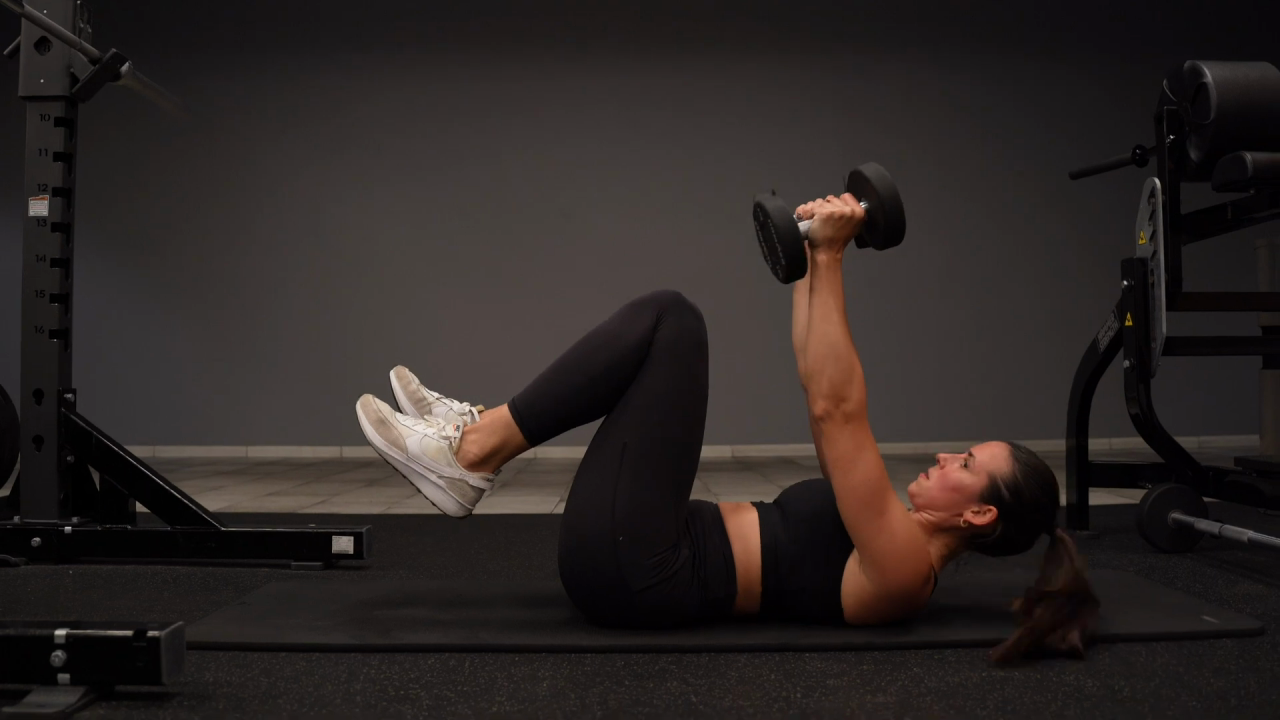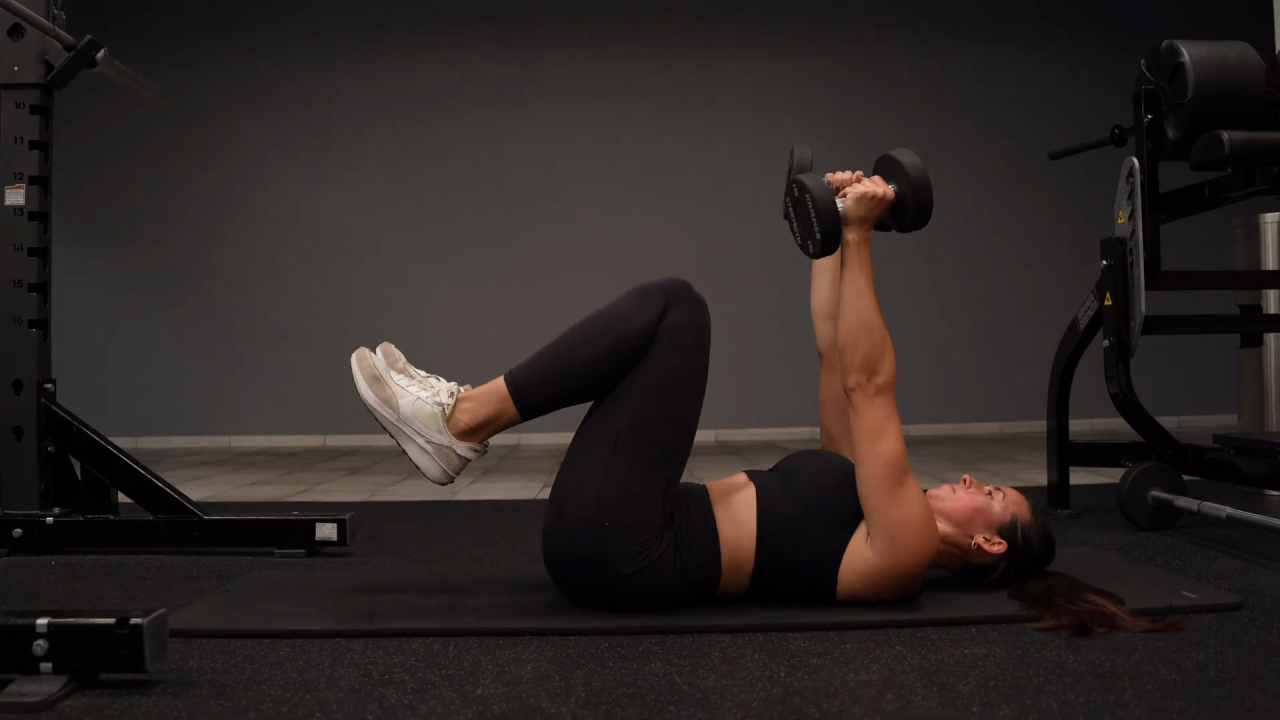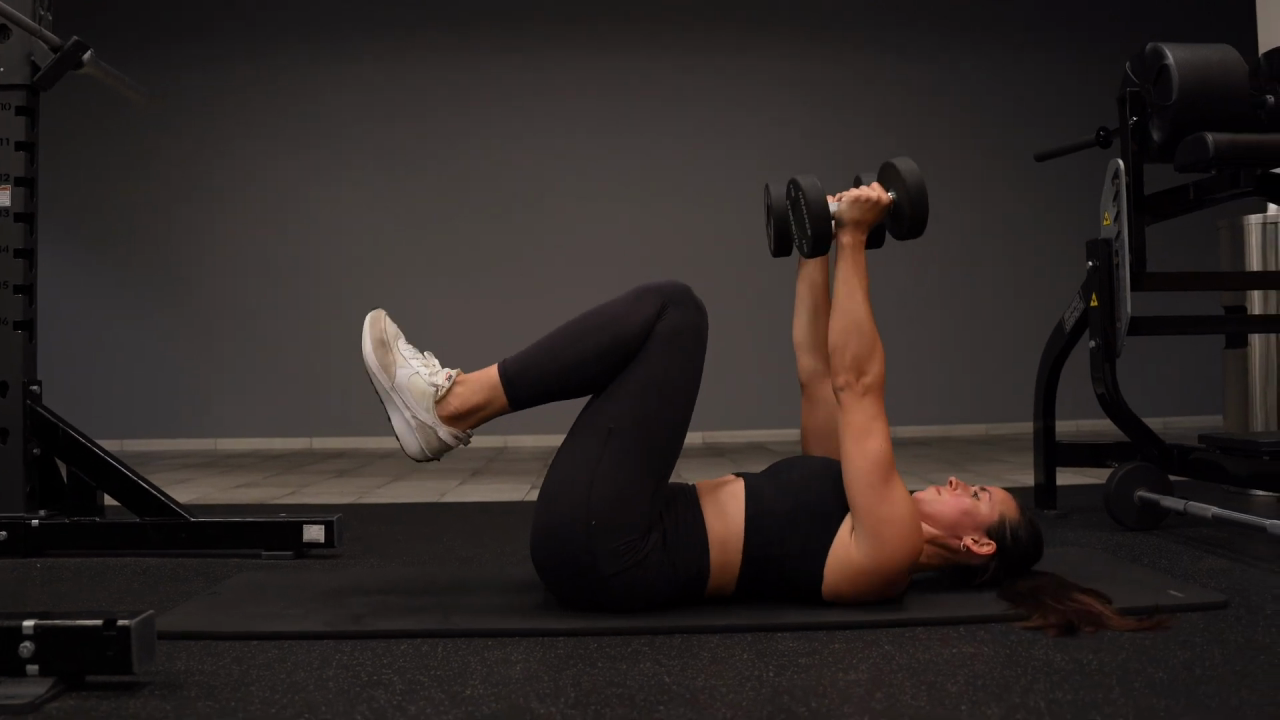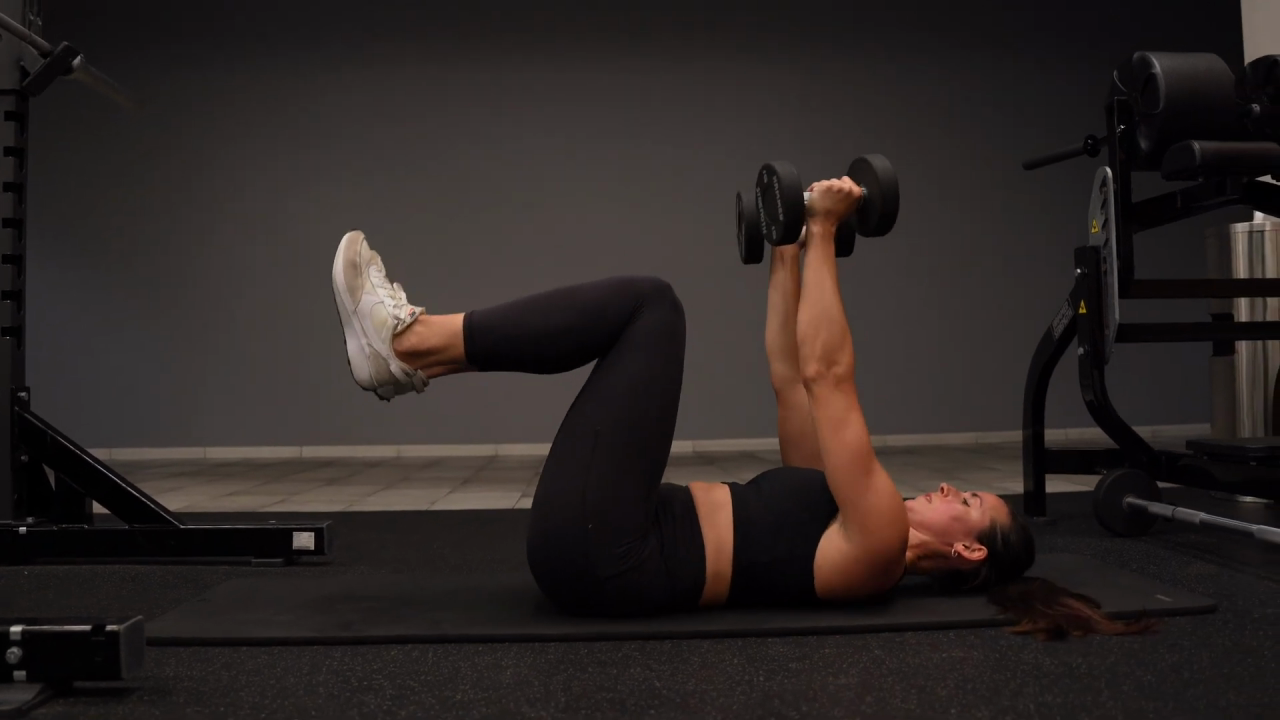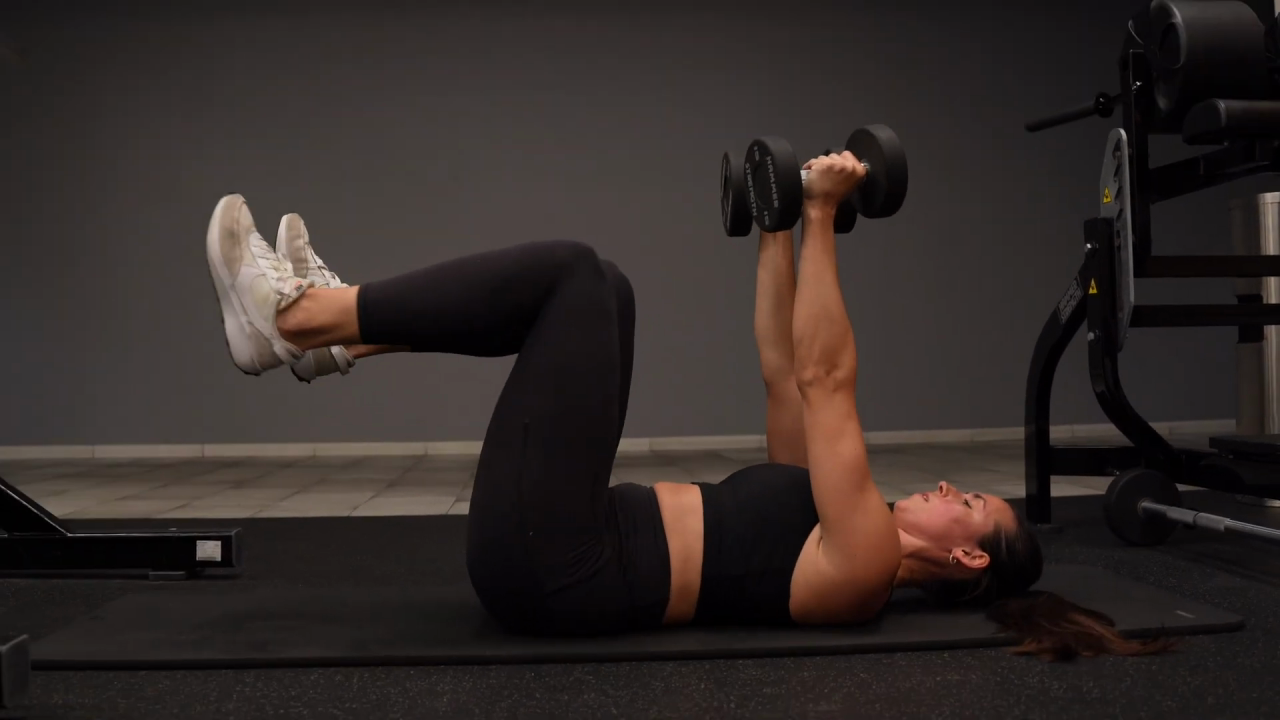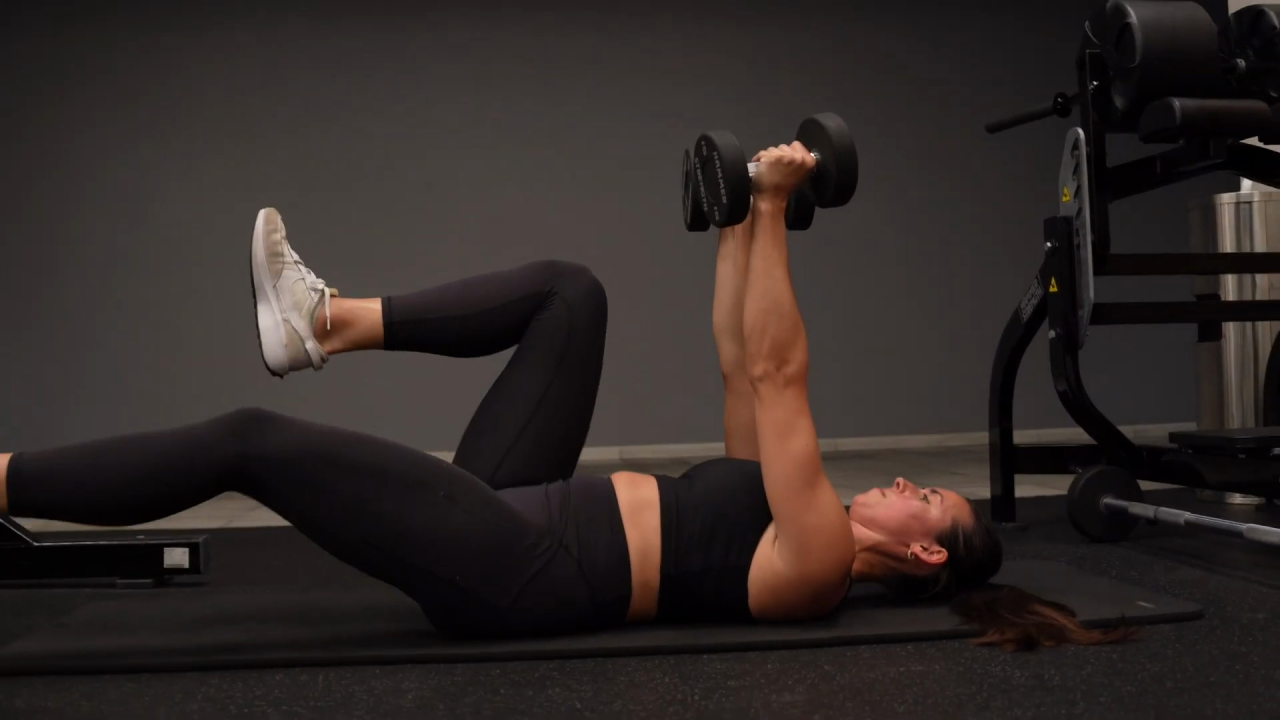
dt=0.7s
person 1, frame 1
left shoulder: (902, 569)
right shoulder: (891, 529)
left elbow: (840, 410)
right elbow: (822, 389)
left wrist: (829, 259)
right wrist: (805, 263)
left hip: (631, 571)
right hip: (640, 561)
left knee: (669, 319)
right knee: (665, 333)
left ankle: (473, 457)
right ankle: (475, 435)
person 1, frame 2
left shoulder: (905, 548)
right shoulder: (868, 504)
left elbow: (869, 384)
right elbow: (835, 355)
left wrist: (857, 234)
right wrist: (830, 233)
left hip: (617, 552)
right hip: (614, 540)
left knee: (673, 307)
right knee: (665, 318)
left ankle: (463, 422)
right ankle: (464, 413)
person 1, frame 3
left shoulder: (890, 549)
right shoulder: (857, 521)
left elbow: (858, 386)
right elbow: (818, 374)
left wrist: (853, 242)
right wrist: (815, 249)
left hip: (601, 551)
right hip: (599, 541)
left knee: (673, 310)
right knee: (661, 322)
left ankle: (451, 408)
right ankle: (450, 397)
person 1, frame 4
left shoulder: (876, 549)
right shoulder: (845, 521)
left elbow: (829, 379)
right elbow: (790, 377)
left wrist: (823, 233)
right wrist: (786, 251)
left hip: (600, 555)
right hip: (604, 544)
left knee: (648, 305)
right knee: (642, 316)
left ankle: (409, 341)
right ankle: (417, 350)
person 1, frame 5
left shoulder: (863, 566)
right shoulder: (832, 528)
left elbow: (826, 381)
right elbow: (781, 369)
left wrist: (822, 218)
right wrist: (778, 229)
left hip: (553, 568)
right hip: (564, 553)
left knee: (570, 271)
right knee: (595, 292)
left ankle: (296, 317)
right ankle: (355, 330)
person 1, frame 6
left shoulder: (819, 560)
right shoulder: (789, 523)
left elbow: (777, 378)
right elbow: (737, 362)
left wrist: (774, 213)
right wrist: (737, 222)
left hip: (503, 571)
right hip: (515, 520)
left knee: (253, 441)
right knee: (569, 291)
right ankle: (326, 322)
